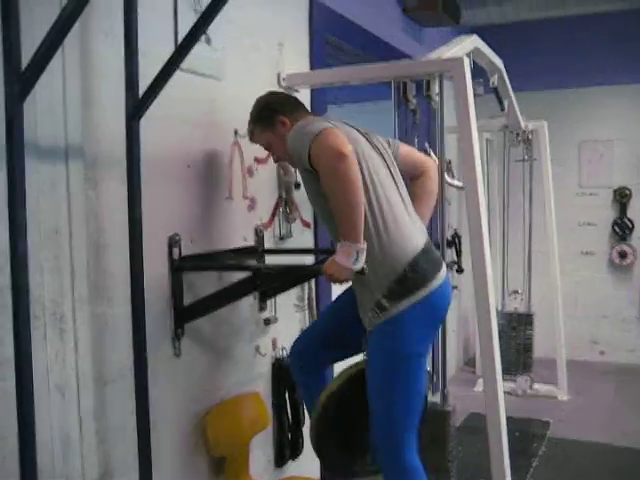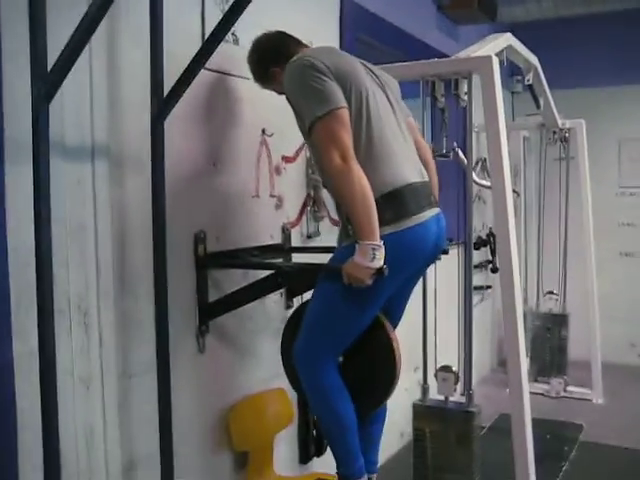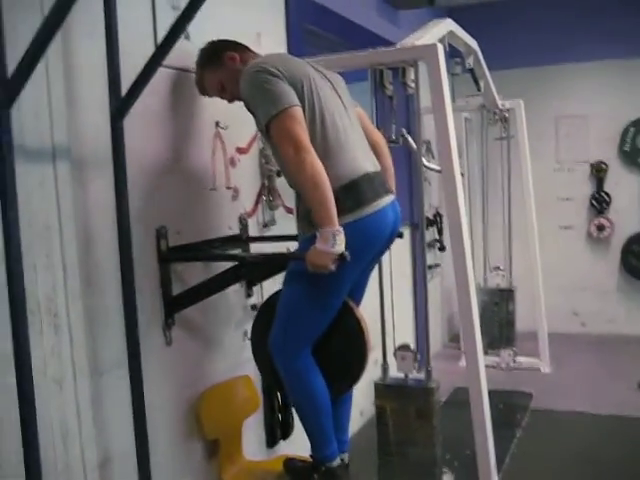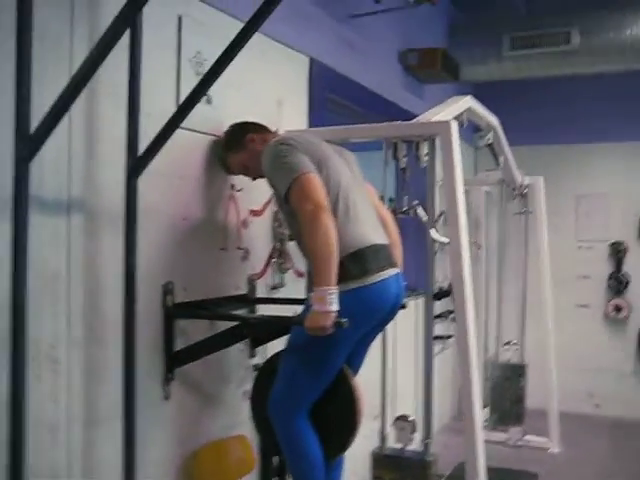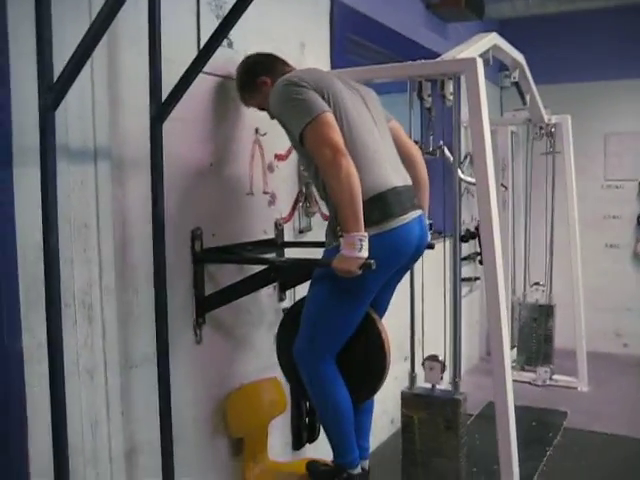
dt=1s
person 1, frame 1
left shoulder: (305, 131)
right shoulder: (361, 135)
left elbow: (338, 158)
right elbow: (428, 170)
left wrist: (349, 249)
left hip: (404, 296)
right hip: (396, 282)
left knee: (392, 444)
right knee: (307, 355)
person 1, frame 2
left shoulder: (304, 69)
right shoulder: (369, 72)
left elbow: (341, 160)
right elbow: (423, 151)
left wrist: (368, 248)
left hip: (390, 230)
right hip: (426, 222)
left knee: (313, 357)
person 1, frame 3
left shoulder: (260, 73)
right shoulder: (315, 73)
left elbow: (300, 152)
right elbow: (377, 140)
left wrist: (327, 237)
left hip: (350, 220)
right hip: (381, 210)
left knee: (289, 346)
person 1, frame 4
left shoulder: (281, 149)
right shoulder: (332, 151)
left elbow: (318, 213)
right elbow: (385, 217)
left wrist: (323, 299)
left hip: (355, 288)
right hip: (388, 283)
left knee: (287, 408)
person 1, frame 5
left shoulder: (288, 88)
right shoulder: (353, 88)
left elbow: (337, 158)
right elbow: (412, 154)
left wrist: (354, 243)
right wrist: (420, 219)
left hip: (377, 231)
right hip: (410, 224)
left knee: (313, 354)
right knee: (352, 346)
